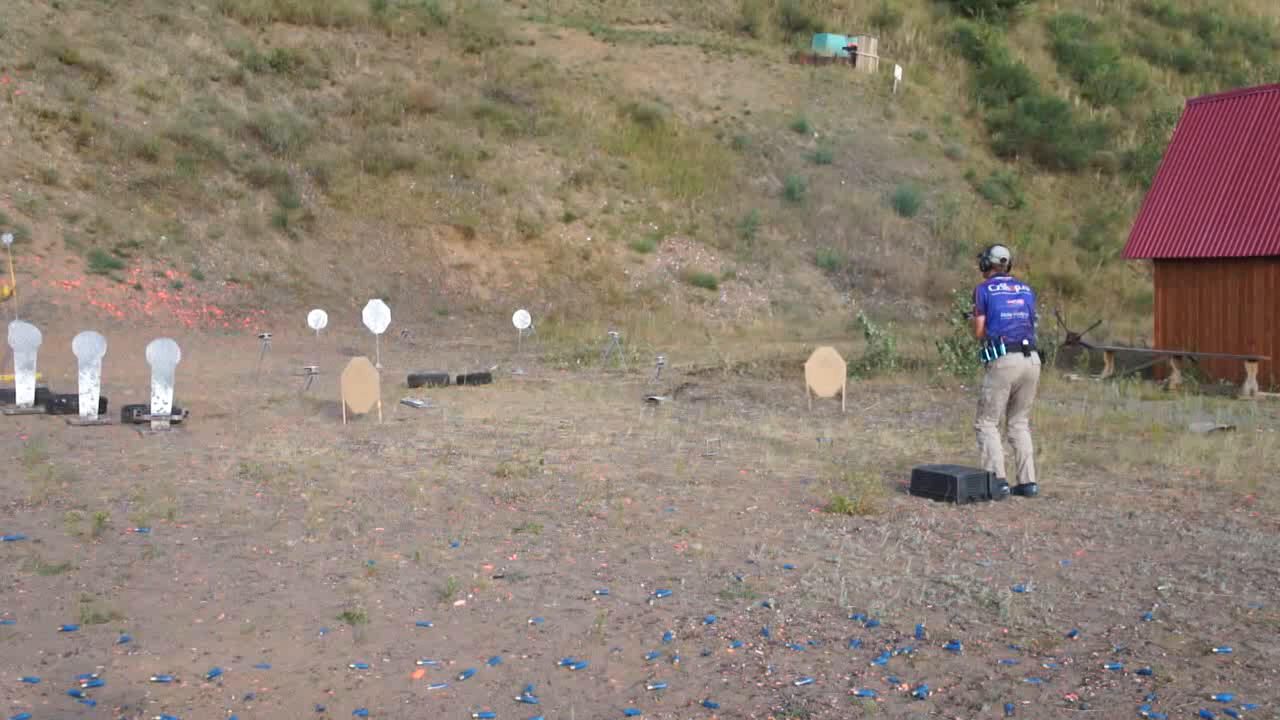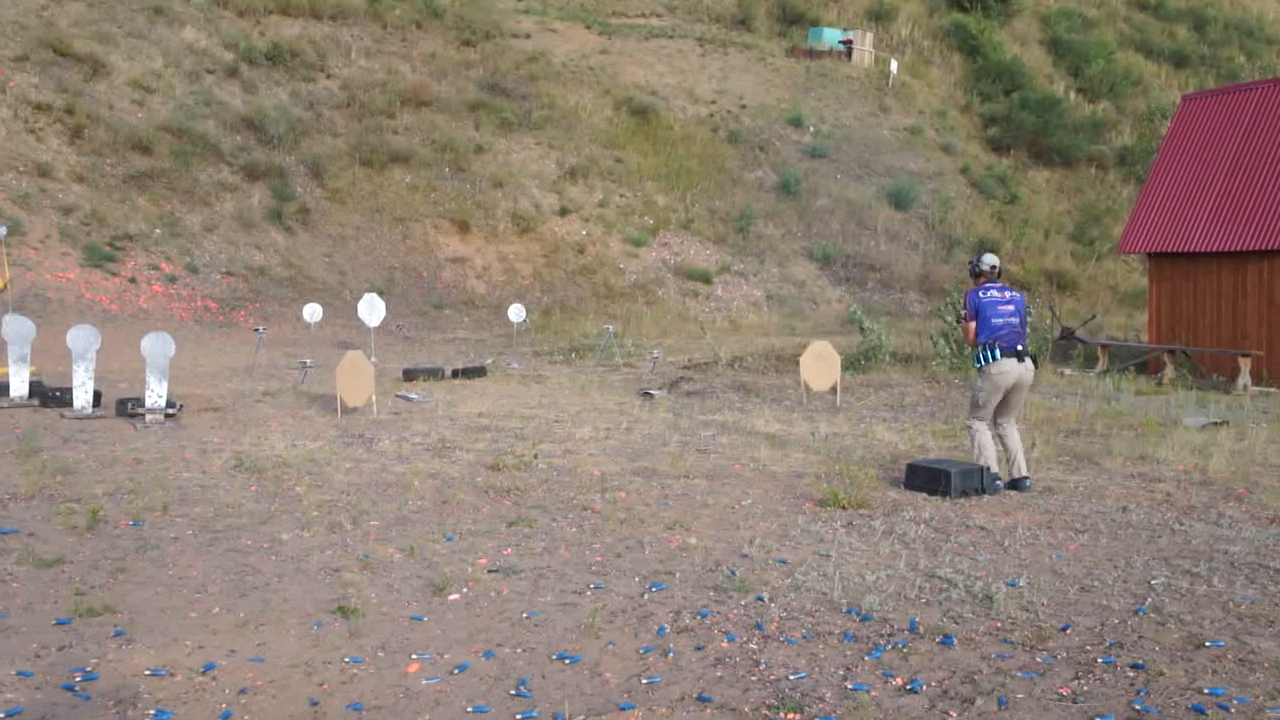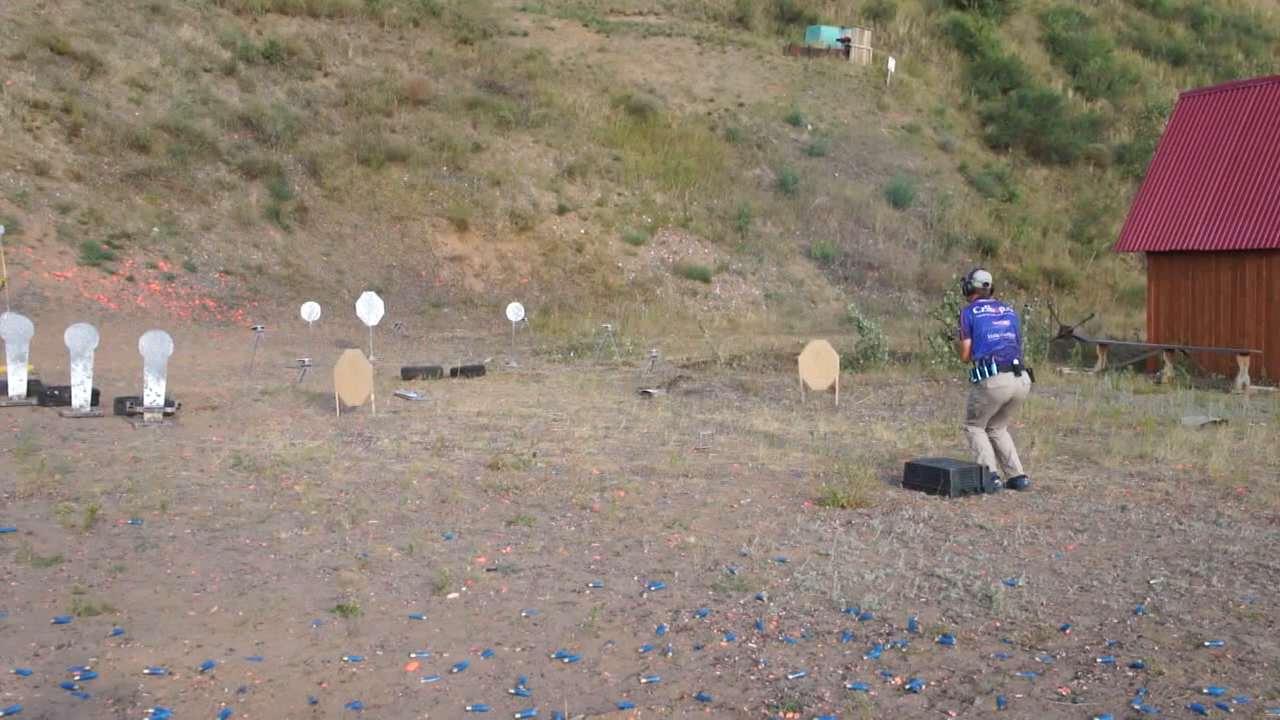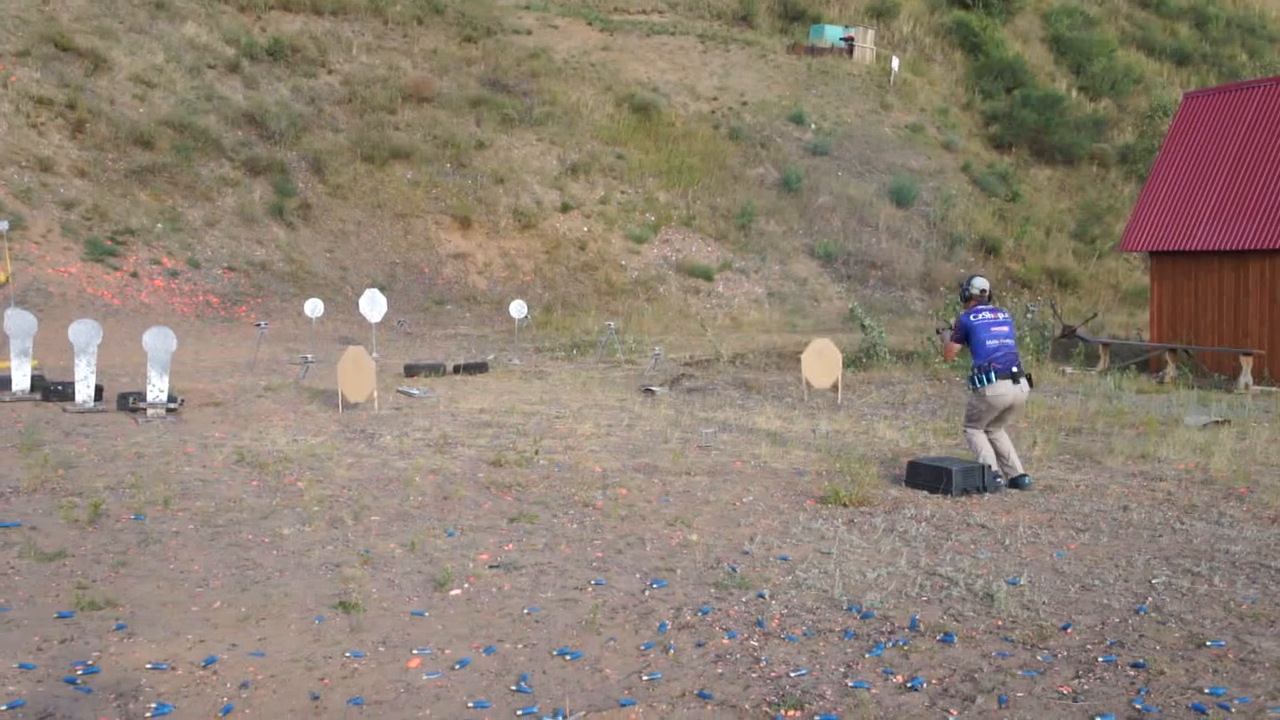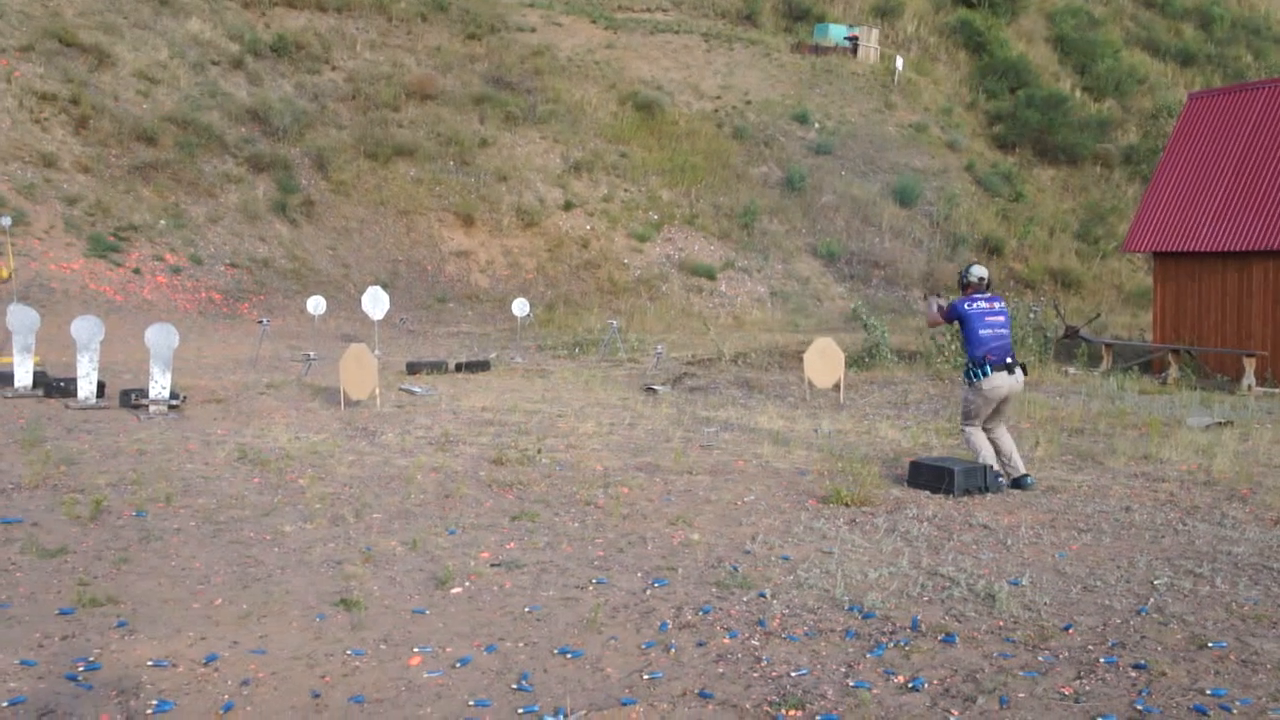
dt=0.1s
person 1, frame 1
left shoulder: (983, 289)
right shoulder: (1027, 290)
left elbow: (979, 332)
left wrist: (974, 318)
left hip: (1003, 362)
right hip: (1031, 361)
left knee: (987, 424)
right knee: (1019, 425)
left ankle: (997, 480)
right ankle: (1027, 481)
person 1, frame 2
left shoulder: (974, 295)
right shoulder: (1017, 295)
left elbow: (970, 339)
left wrist: (966, 323)
left hip: (996, 367)
right hip: (1025, 366)
left knee: (978, 423)
right knee: (1006, 423)
left ankle: (991, 476)
right ankle: (1020, 476)
person 1, frame 3
left shoulder: (968, 312)
right shoulder: (1008, 310)
left elbow: (965, 355)
left wrist: (962, 337)
left hip: (994, 380)
right hip: (1021, 379)
left knee: (974, 427)
right knee: (996, 428)
left ankle: (991, 476)
right ankle: (1017, 476)
person 1, frame 4
left shoulder: (965, 318)
right shoulder: (1005, 316)
left elbow: (948, 354)
left wrist: (951, 337)
left hip: (992, 388)
right hip: (1020, 386)
left knee: (974, 430)
right knee: (995, 430)
left ankle: (992, 475)
right ankle: (1018, 475)
person 1, frame 5
left shoulder: (961, 305)
right shoulder: (1001, 303)
left elbow: (932, 322)
left wrist: (932, 305)
right wrist: (945, 305)
left hip: (987, 379)
right hip: (1015, 376)
left knee: (972, 427)
right knee: (994, 427)
left ankle: (993, 475)
right ankle: (1021, 476)
